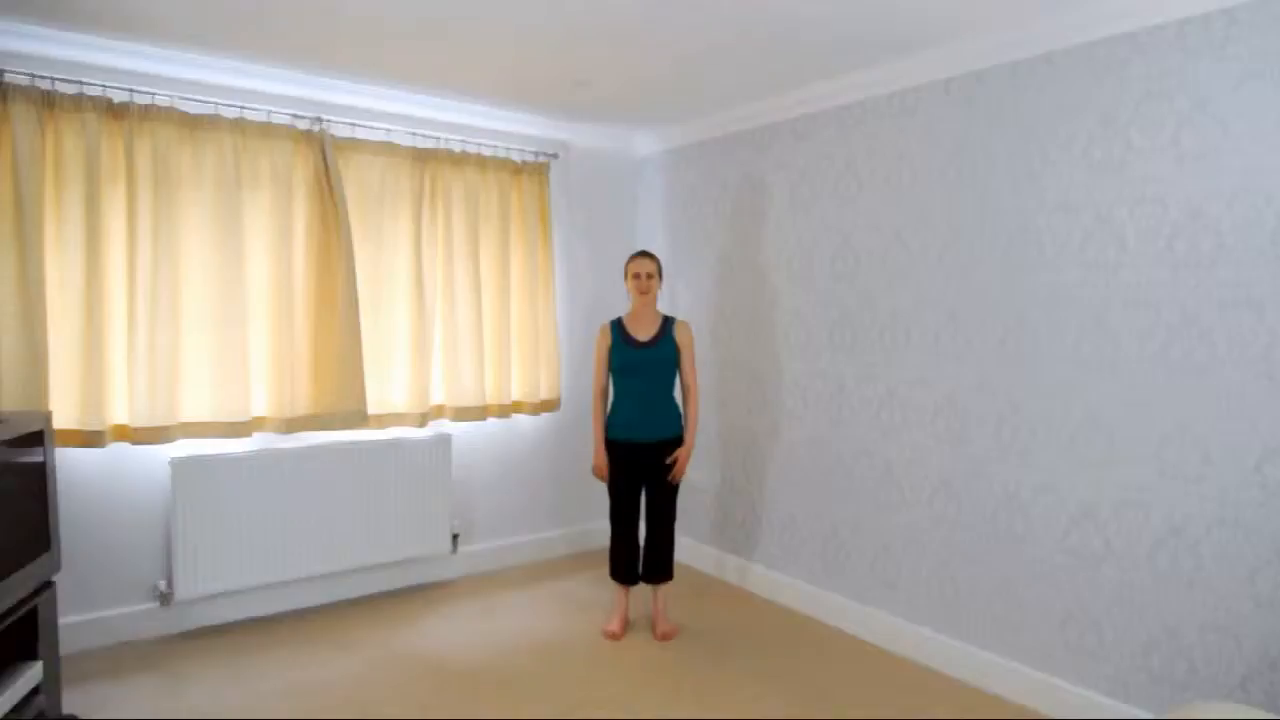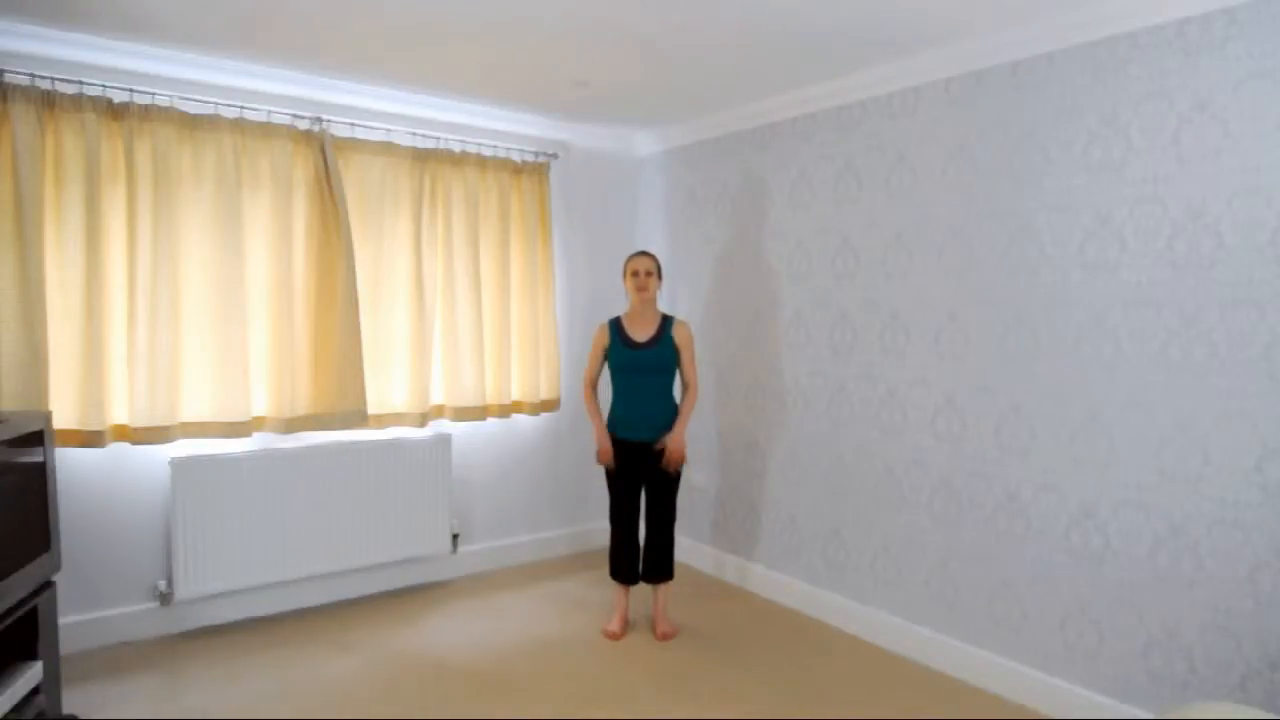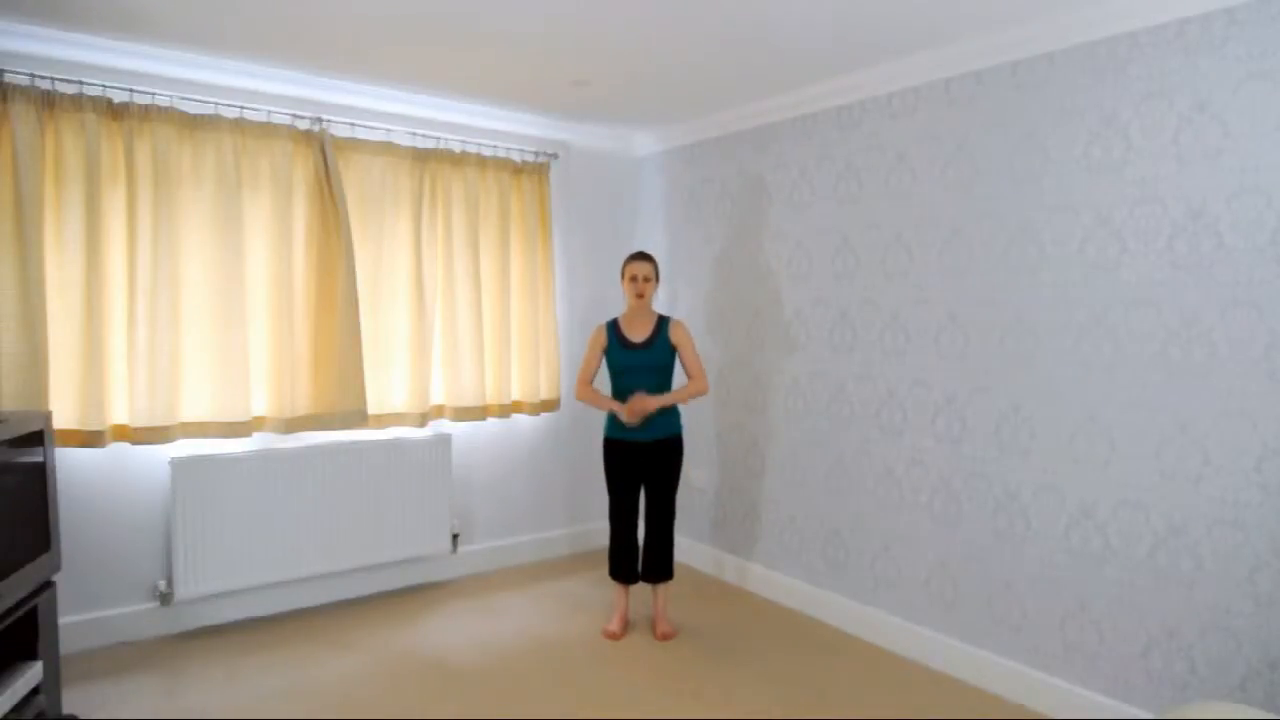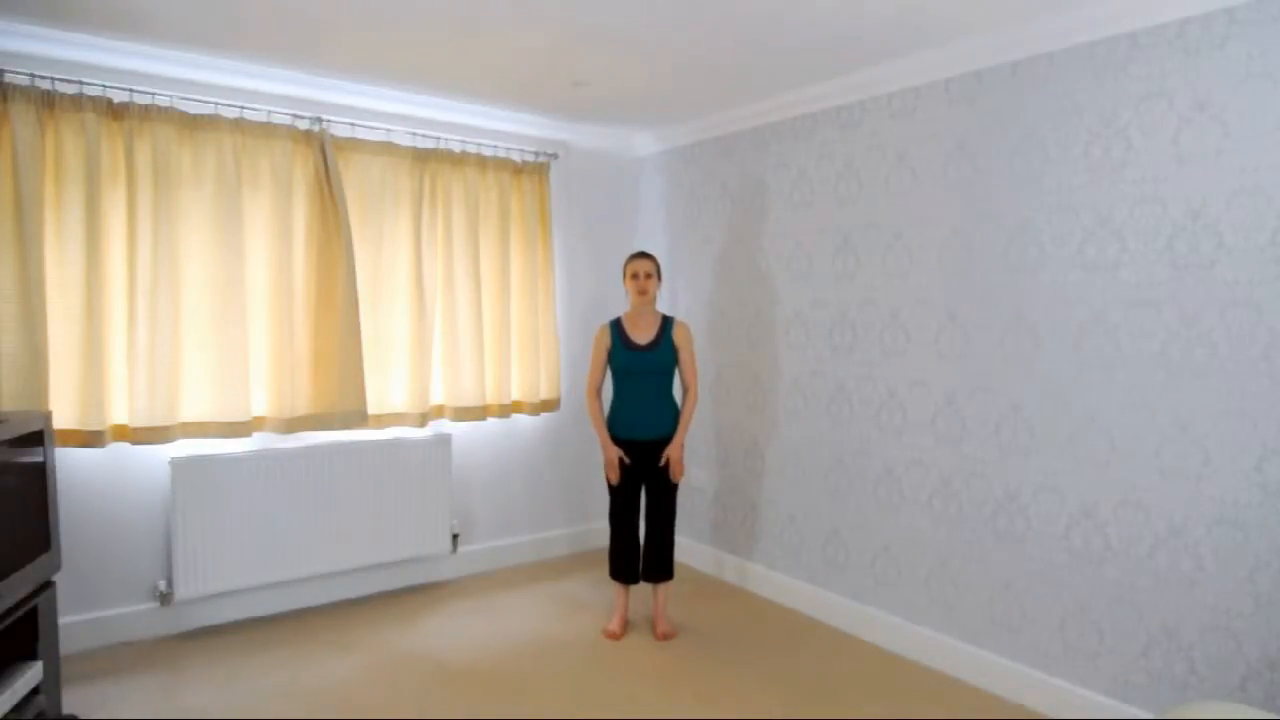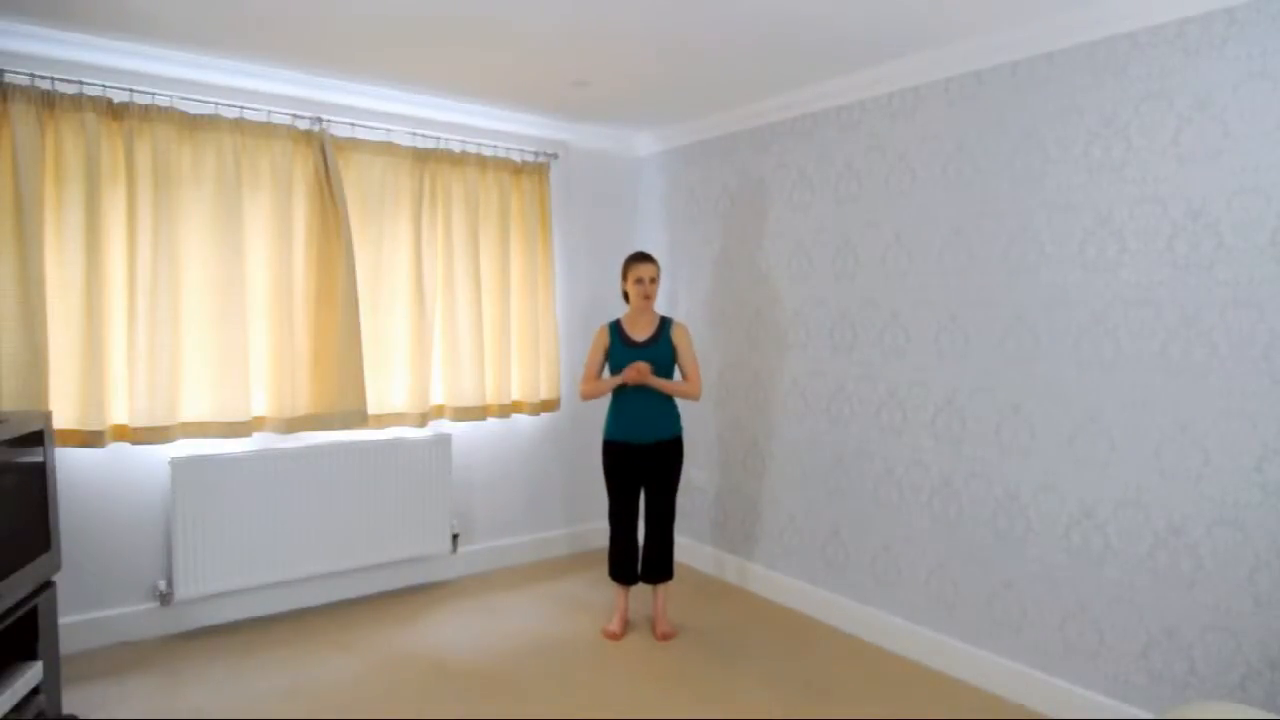
dt=1s
person 1, frame 1
left shoulder: (678, 330)
right shoulder: (609, 331)
left elbow: (690, 389)
right elbow: (600, 392)
left wrist: (688, 442)
right wrist: (599, 447)
left hip: (665, 442)
right hip: (621, 443)
left knee: (661, 522)
right knee: (622, 522)
left ankle: (660, 609)
right ankle: (620, 608)
person 1, frame 2
left shoulder: (677, 329)
right shoulder: (607, 331)
left elbow: (691, 387)
right elbow: (589, 385)
left wrist: (679, 431)
right wrist: (600, 432)
left hip: (663, 441)
right hip: (621, 442)
left knee: (662, 521)
right knee: (622, 521)
left ankle: (660, 609)
right ankle: (620, 608)
person 1, frame 3
left shoulder: (673, 329)
right shoulder: (604, 332)
left elbow: (700, 384)
right elbow: (581, 389)
left wrist: (658, 399)
right wrist: (616, 405)
left hip: (664, 441)
right hip: (620, 442)
left knee: (661, 519)
right knee: (622, 520)
left ankle: (660, 609)
right ankle: (621, 608)
person 1, frame 4
left shoulder: (677, 330)
right shoulder: (608, 332)
left elbow: (691, 390)
right elbow: (593, 392)
left wrist: (678, 442)
right wrist: (606, 443)
left hip: (664, 442)
right hip: (622, 443)
left knee: (661, 520)
right knee: (622, 520)
left ankle: (660, 609)
right ankle: (620, 608)
person 1, frame 5
left shoulder: (675, 330)
right shoulder: (607, 333)
left elbow: (694, 389)
right elbow: (585, 389)
left wrist: (653, 378)
right wrist: (622, 378)
left hip: (664, 441)
right hip: (620, 442)
left knee: (661, 520)
right knee: (622, 521)
left ankle: (660, 609)
right ankle: (621, 609)
